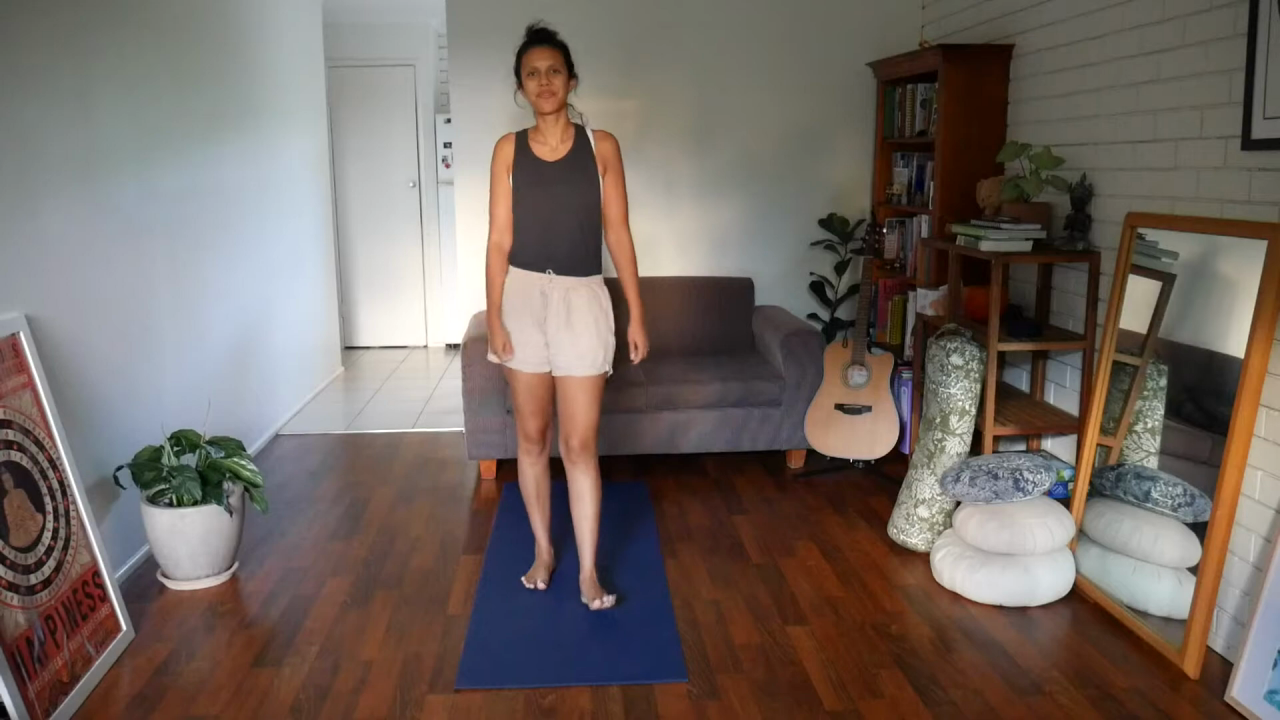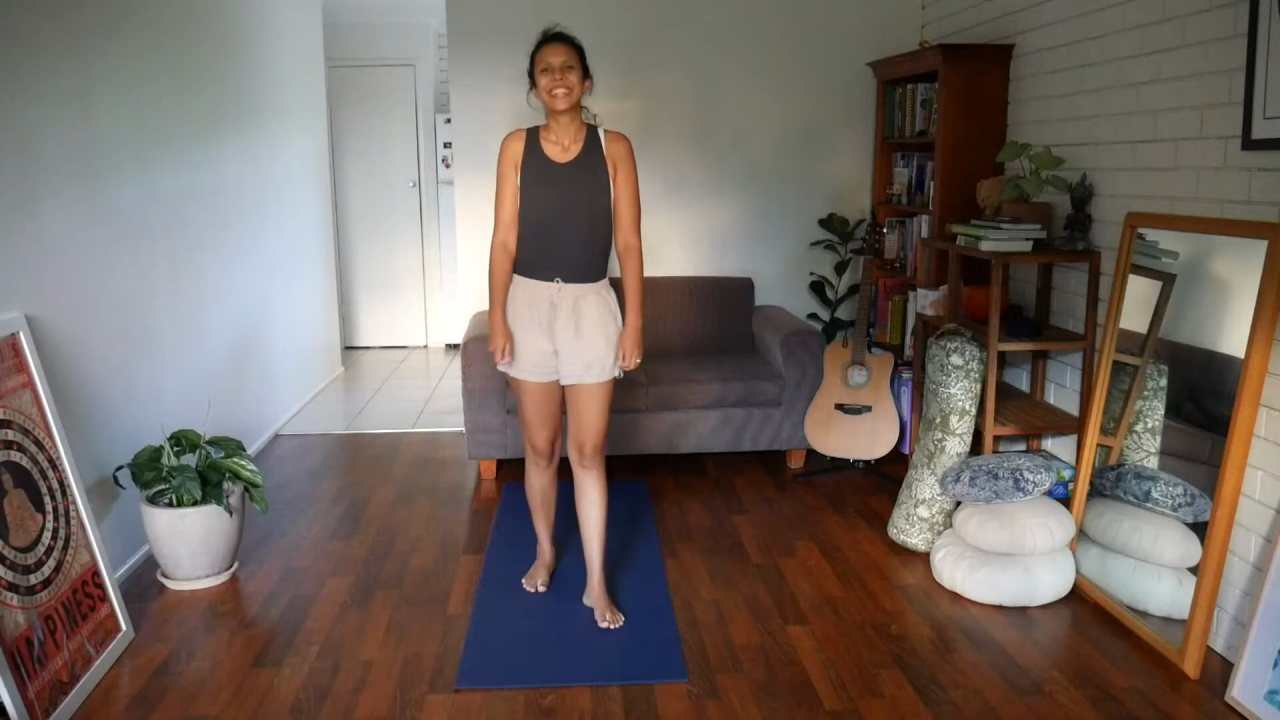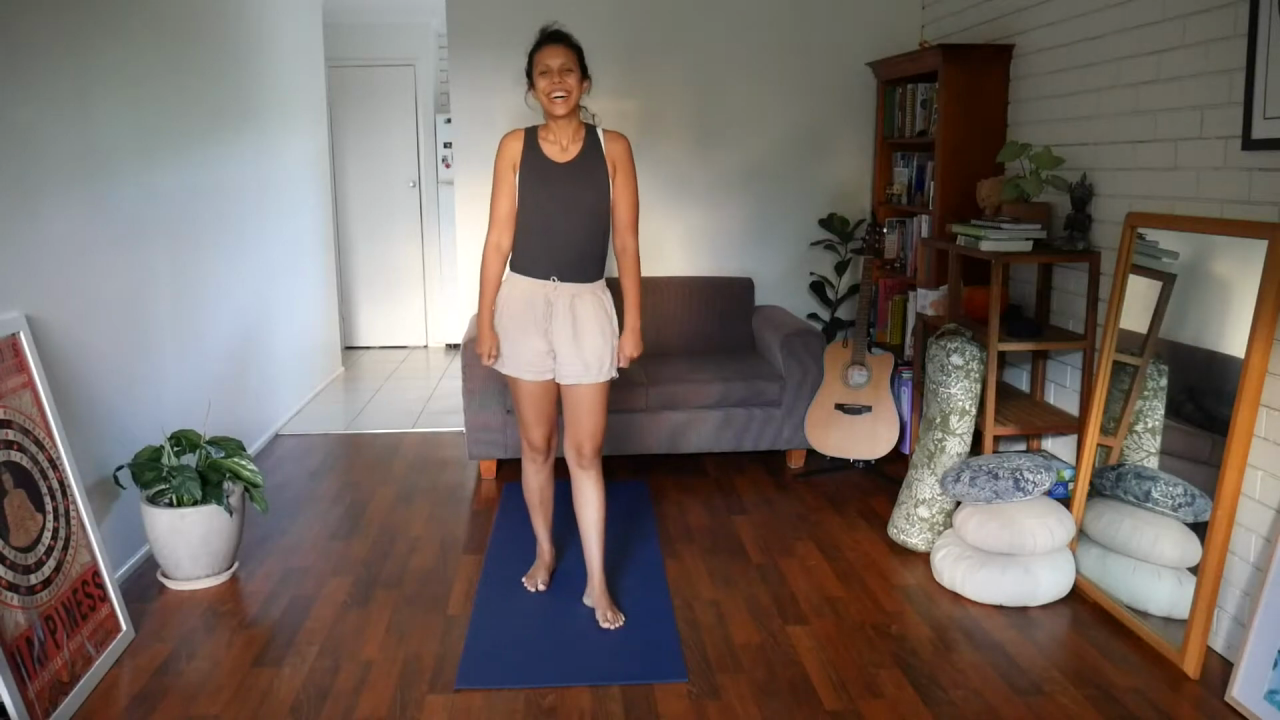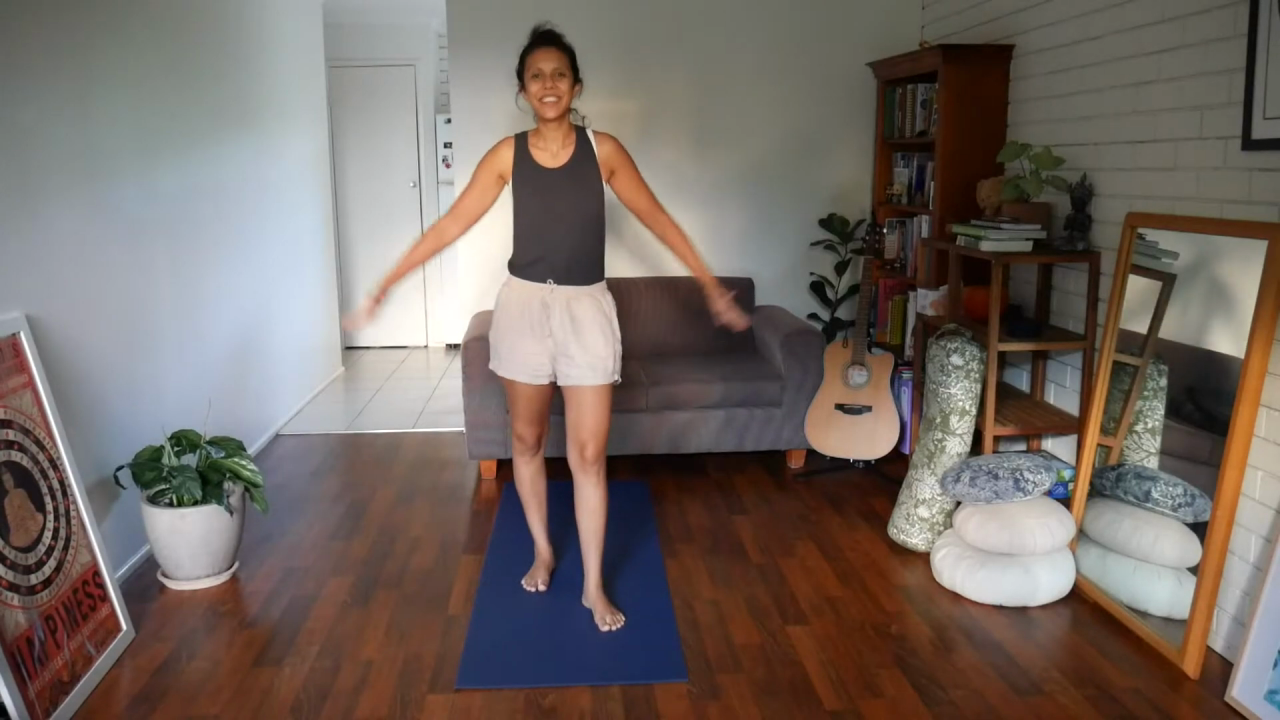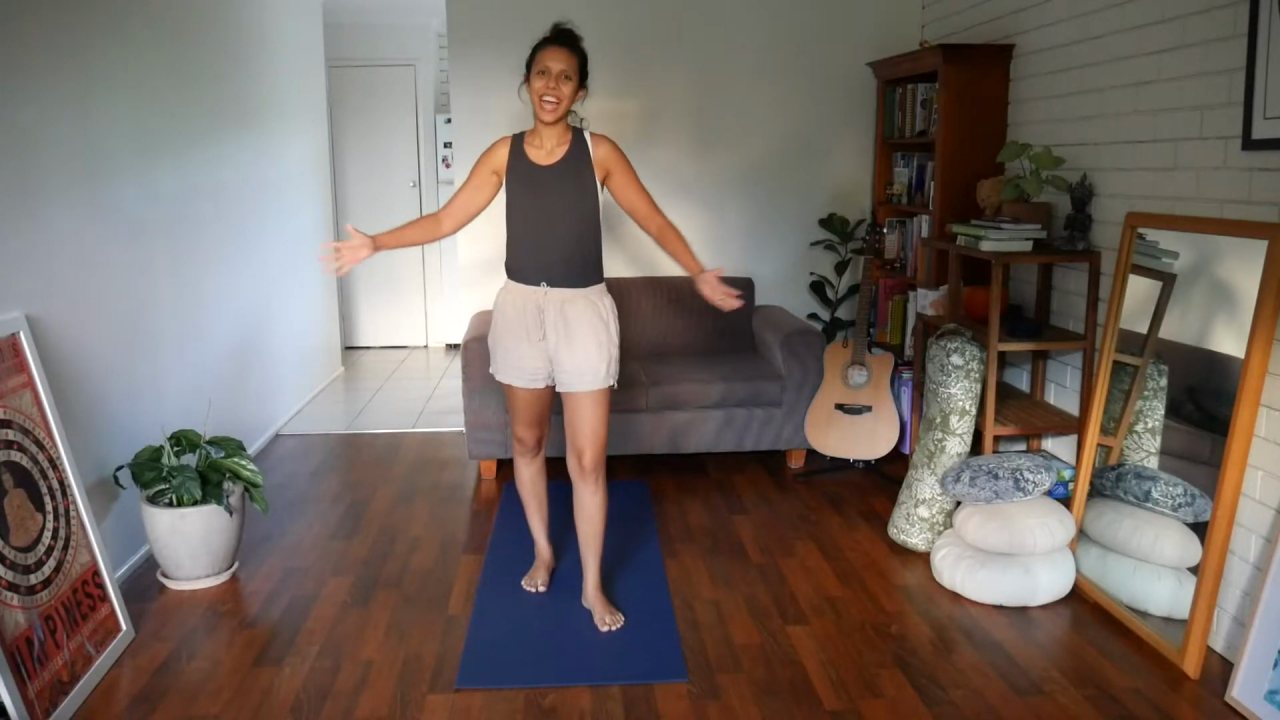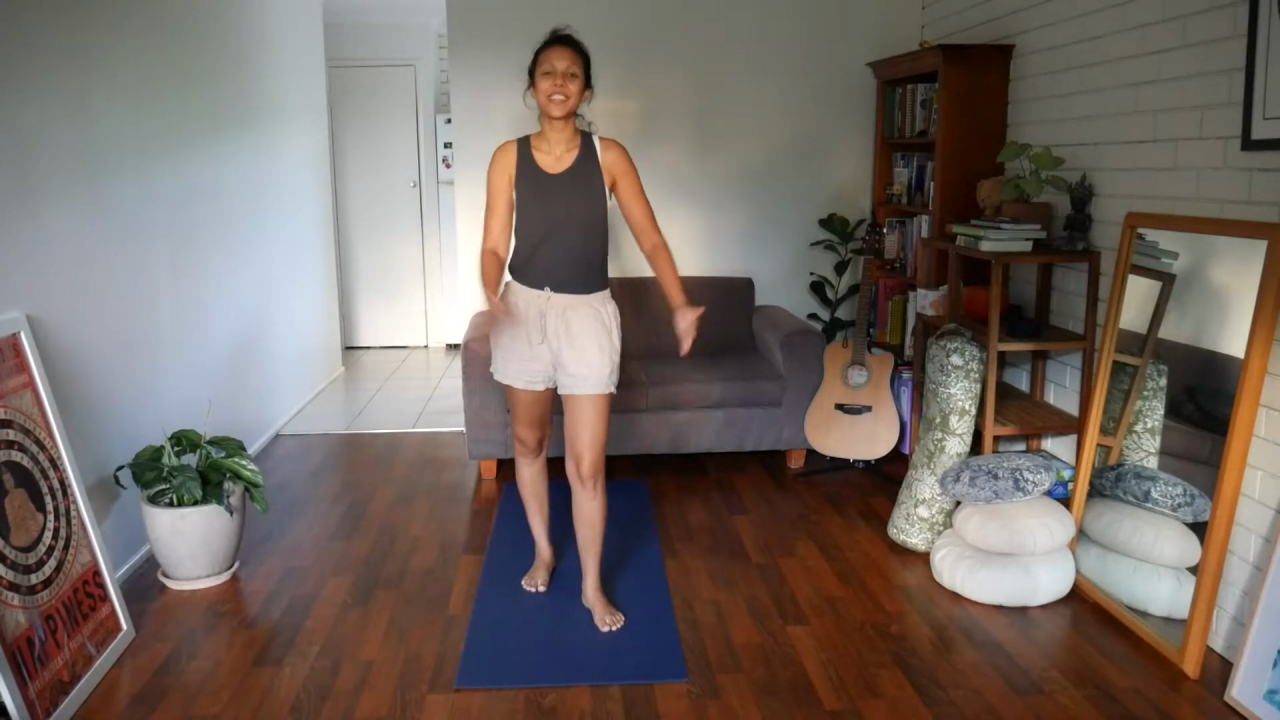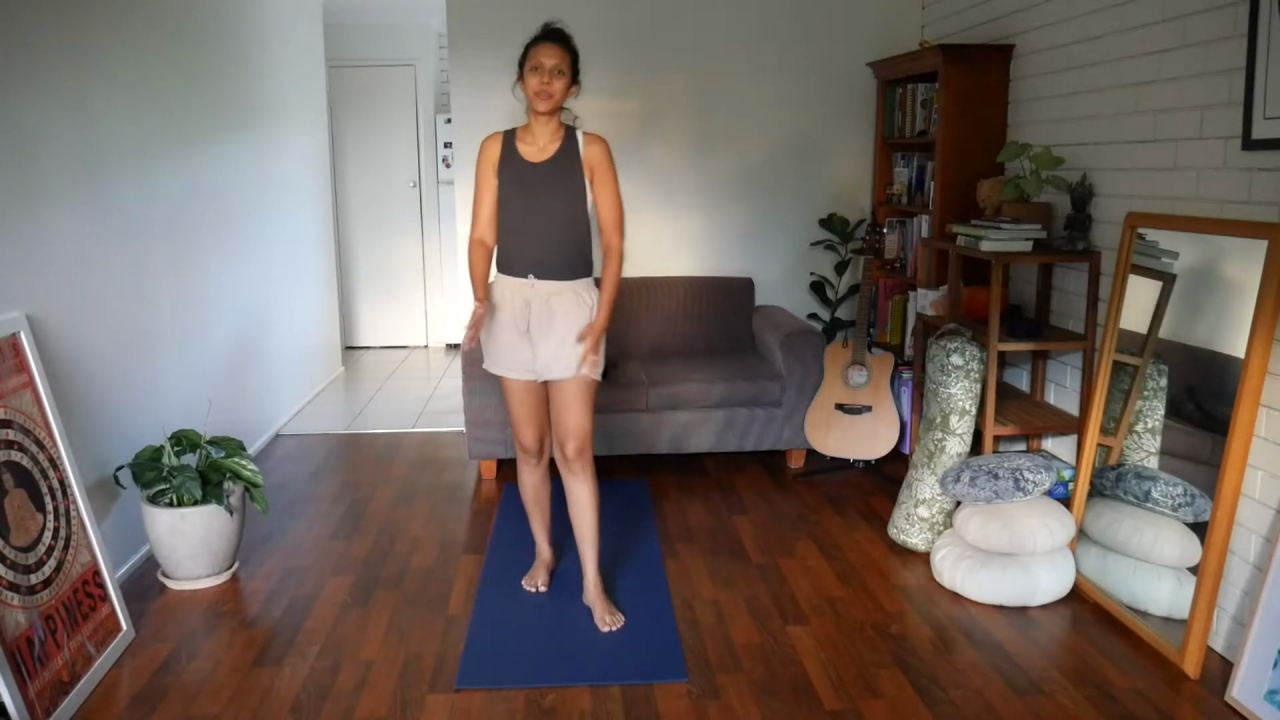
dt=0.5s
person 1, frame 1
left shoulder: (601, 146)
right shoulder: (508, 150)
left elbow: (618, 234)
right elbow: (499, 239)
left wrist: (637, 313)
right wrist: (493, 314)
left hip: (583, 300)
right hip: (524, 298)
left knee: (579, 445)
right knee: (532, 436)
left ankle: (589, 575)
right ankle: (543, 549)
person 1, frame 2
left shoulder: (614, 147)
right shoulder: (516, 146)
left elbow: (629, 240)
right elbow: (504, 239)
left wrist: (634, 321)
right wrist: (497, 317)
left hip: (592, 308)
right hip: (529, 306)
left knee: (588, 452)
right knee: (540, 448)
left ankle: (595, 583)
right ankle: (544, 551)
person 1, frame 3
left shoulder: (613, 148)
right shoulder: (515, 146)
left elbow: (627, 239)
right elbow: (499, 235)
left wrist: (633, 320)
right wrist: (484, 316)
left hip: (587, 305)
right hip: (524, 302)
left knee: (585, 453)
right knee: (537, 445)
left ankle: (597, 583)
right ankle: (544, 551)
person 1, frame 4
left shoulder: (603, 149)
right shoulder: (506, 154)
left elbow: (656, 218)
right elbow: (451, 225)
left wrist: (710, 285)
right wrist: (386, 284)
left hip: (587, 308)
right hip: (524, 306)
left knee: (589, 453)
right knee: (526, 439)
left ankle: (594, 584)
right ankle: (542, 551)
person 1, frame 5
left shoulder: (600, 151)
right shoulder: (503, 153)
left elbow: (653, 220)
right elbow: (446, 220)
left wrist: (699, 274)
right wrist: (376, 242)
left hip: (584, 311)
right hip: (520, 310)
left knee: (588, 461)
right knee: (527, 443)
left ankle: (593, 586)
right ankle: (543, 552)
person 1, frame 6
left shoulder: (609, 156)
right shoulder: (509, 157)
left elbow: (648, 235)
right elbow: (494, 246)
left wrist: (680, 305)
right wrist: (491, 295)
left hip: (588, 315)
right hip: (525, 314)
left knee: (585, 465)
right knee: (528, 442)
left ankle: (592, 585)
right ankle: (543, 551)
person 1, frame 7
left shoulder: (592, 150)
right shoulder: (495, 148)
left elbow: (612, 240)
right elbow: (482, 236)
left wrist: (602, 317)
right wrist: (480, 298)
left hip: (571, 303)
right hip: (510, 302)
left knee: (574, 450)
right knee: (529, 444)
left ankle: (593, 583)
right ankle: (543, 553)
